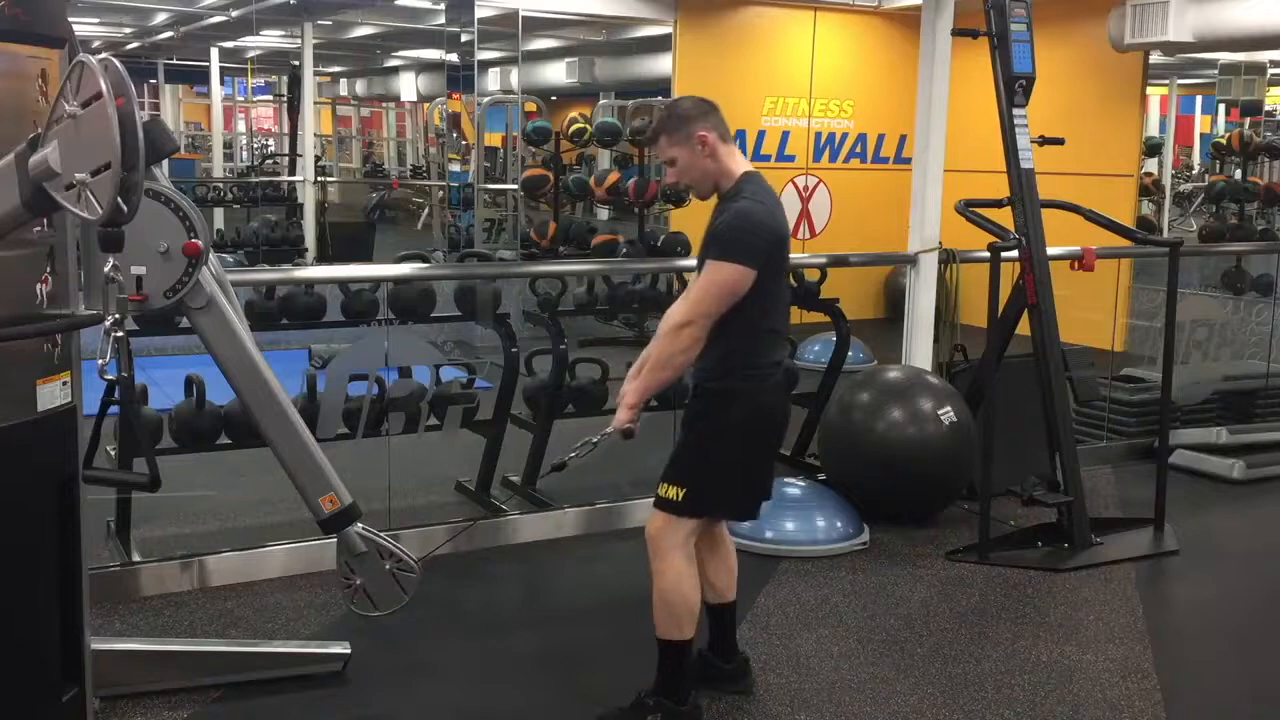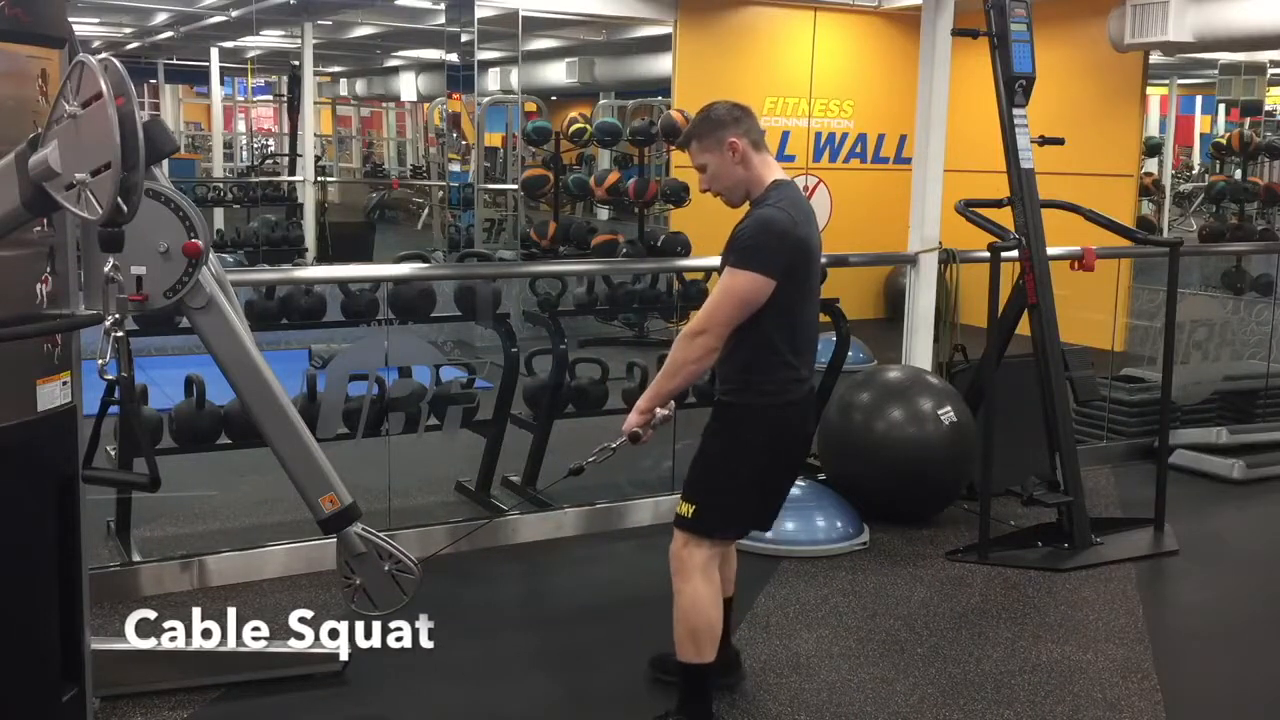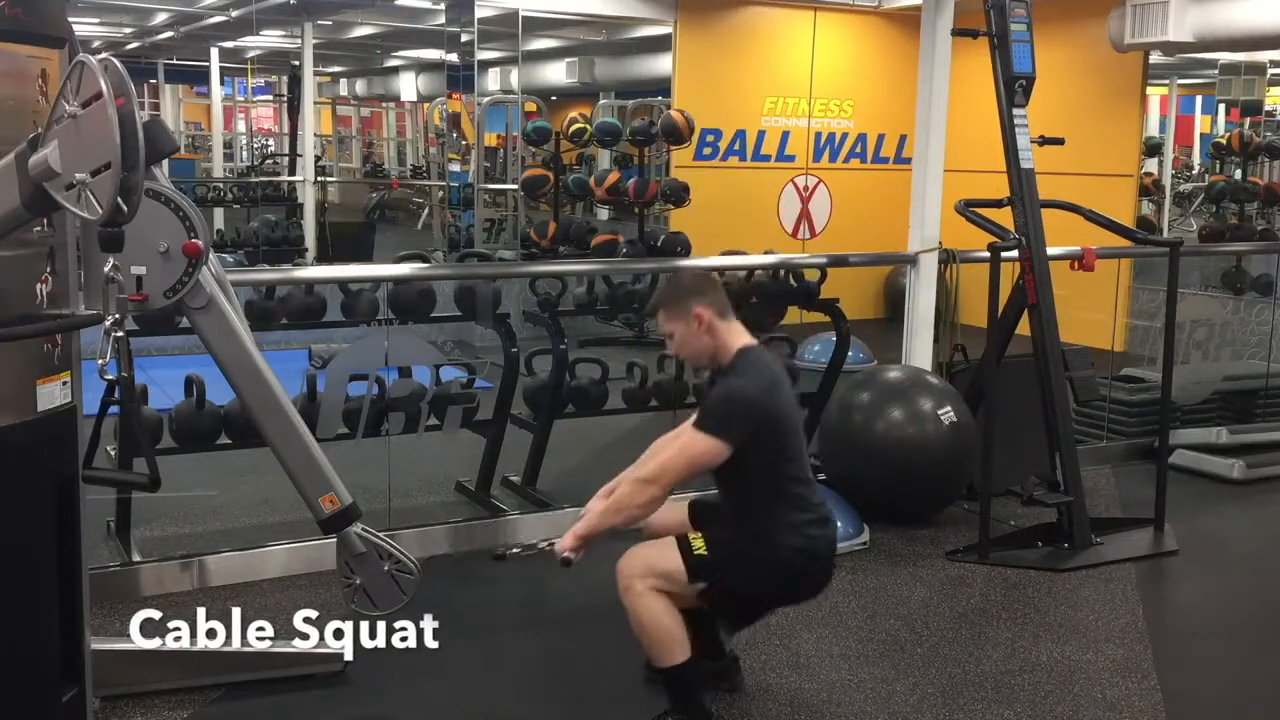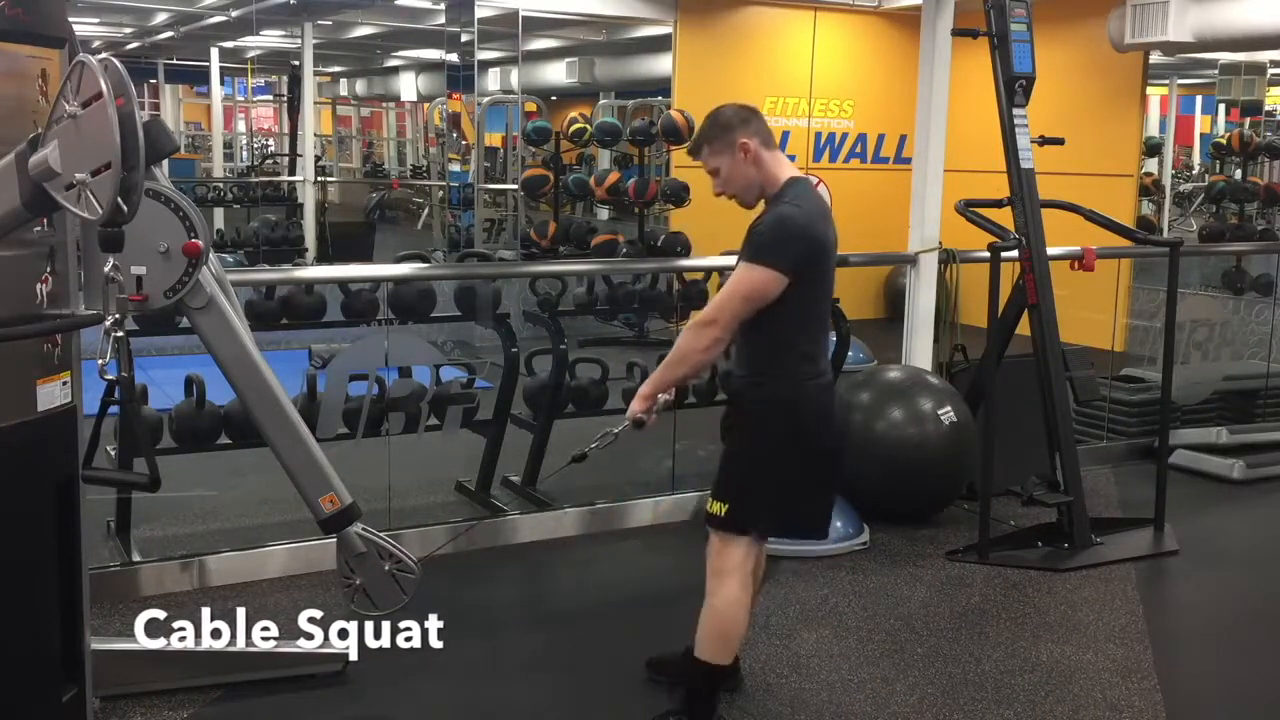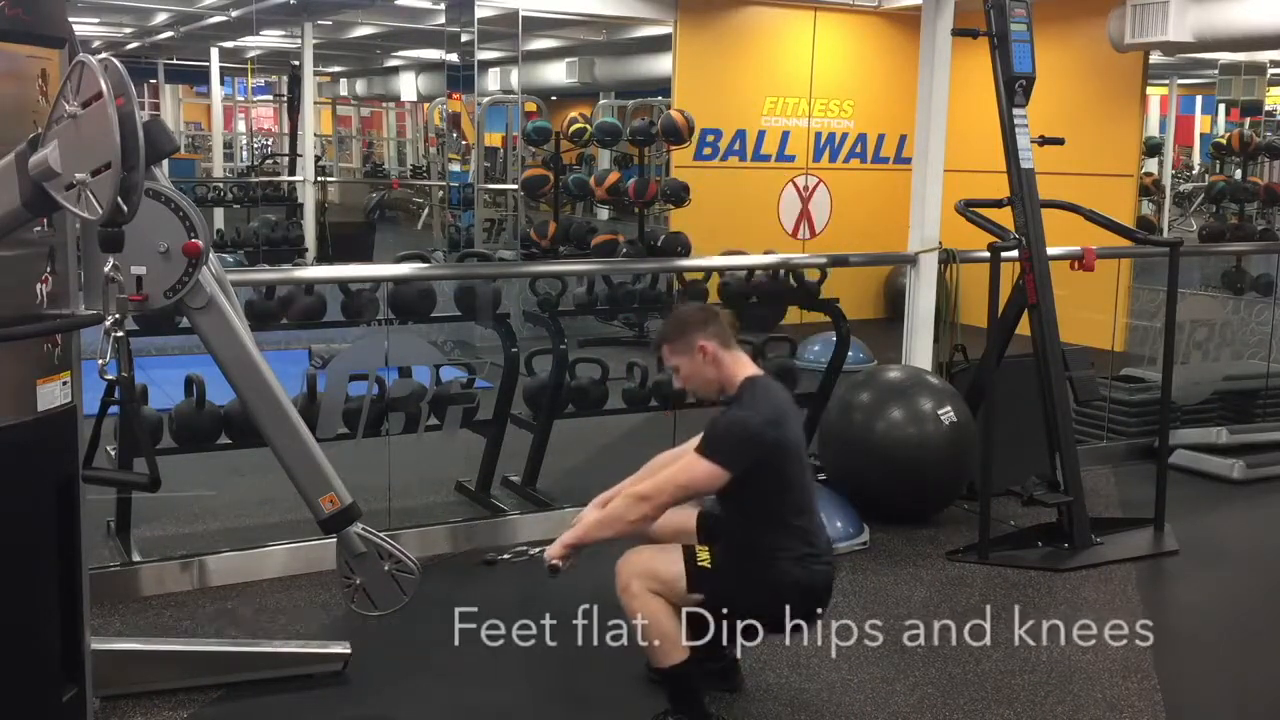
dt=1s
person 1, frame 1
left shoulder: (746, 216)
right shoulder: (740, 204)
left elbow: (693, 326)
right elbow: (688, 303)
left wrist: (637, 399)
right wrist: (636, 372)
left hip: (740, 399)
right hip: (734, 392)
left knee: (667, 531)
right knee: (705, 523)
right ankle: (725, 658)
person 1, frame 2
left shoulder: (768, 226)
right shoulder: (785, 207)
left elbow: (706, 334)
right elbow: (724, 328)
left wrist: (648, 404)
right wrist: (668, 392)
left hip: (761, 411)
right hip: (768, 402)
left knee: (692, 552)
right knee: (716, 532)
right ankle: (716, 653)
person 1, frame 3
left shoulder: (742, 392)
right shoulder: (747, 365)
left elbow: (656, 483)
right elbow: (677, 439)
left wrist: (583, 531)
right wrist: (610, 491)
left hip: (790, 551)
right hip: (772, 523)
left knee: (636, 572)
right knee: (660, 525)
right ankle: (712, 659)
person 1, frame 4
left shoulder: (786, 221)
right shoulder: (796, 205)
left elbow: (716, 324)
right elbow: (730, 318)
left wrist: (652, 389)
right wrist: (670, 378)
left hip: (780, 406)
right hip: (778, 397)
left knee: (731, 550)
right knee: (744, 541)
right ankle: (715, 658)
person 1, frame 5
left shoulder: (747, 423)
right shoulder: (757, 395)
left elbow: (648, 502)
right elbow: (679, 458)
left wrist: (574, 538)
right wrist: (601, 503)
left hip: (788, 582)
right hip: (777, 552)
left knee: (634, 573)
right knee: (661, 528)
right ankle: (713, 656)
